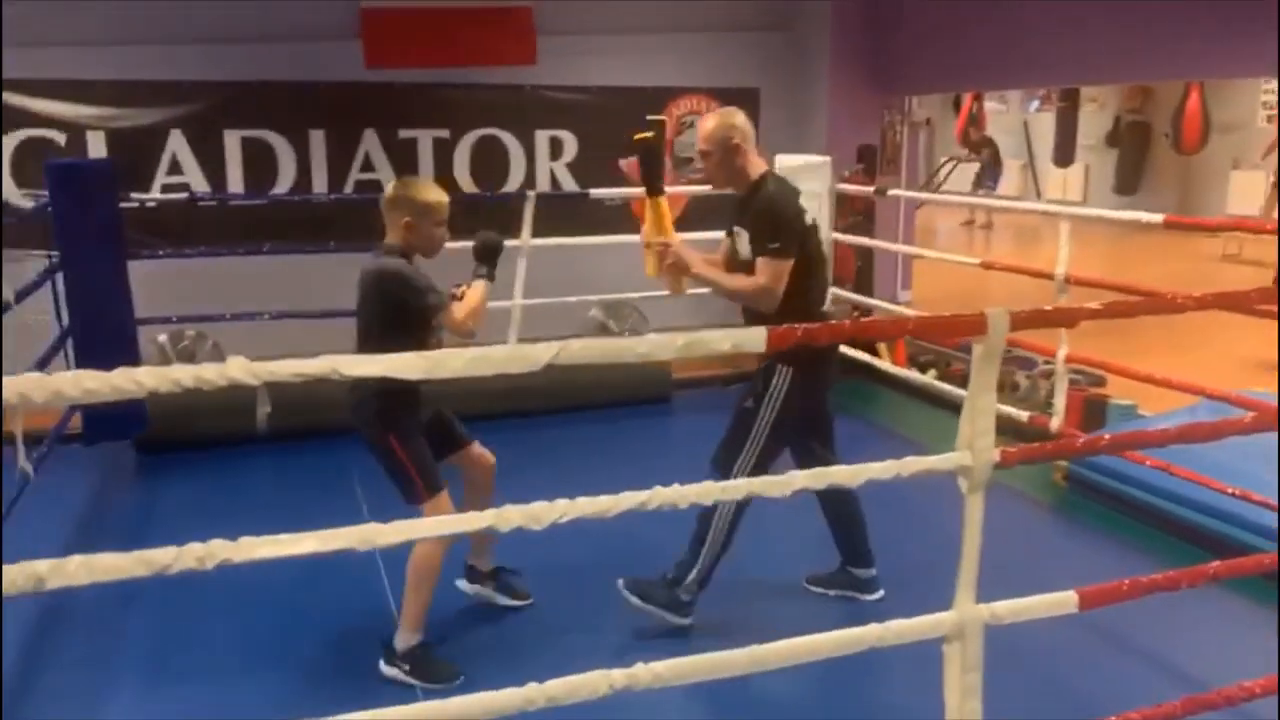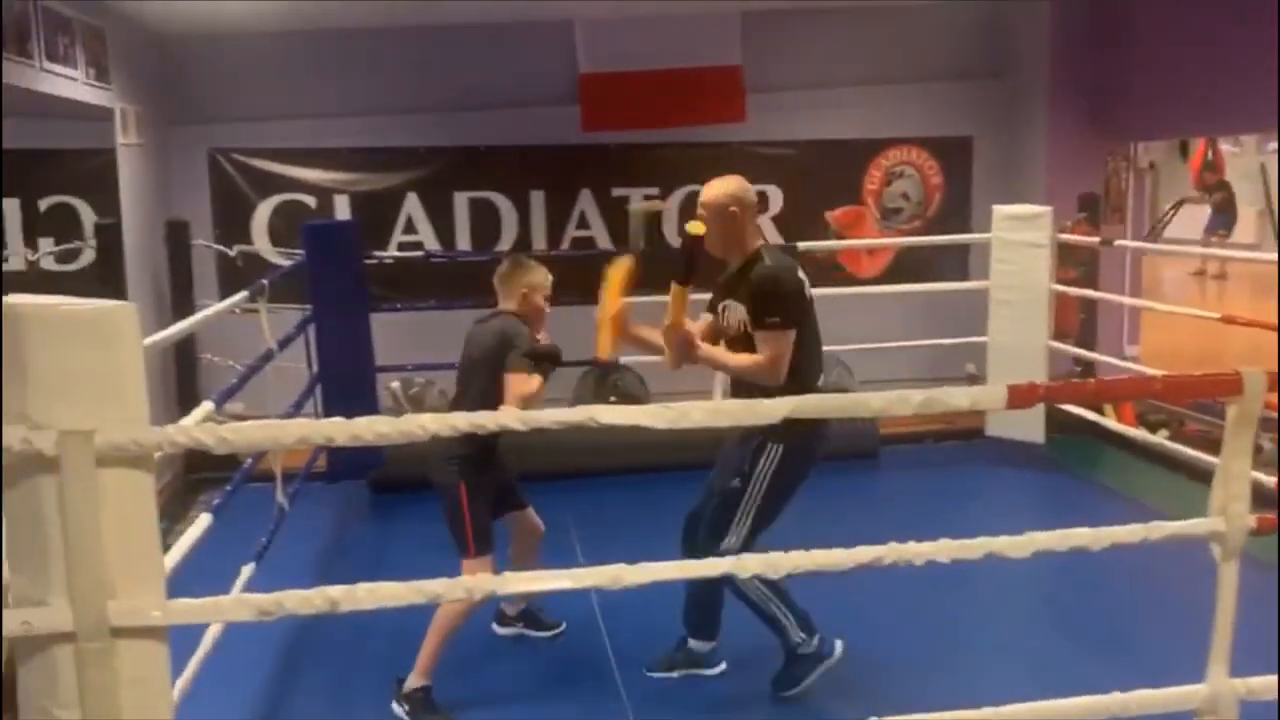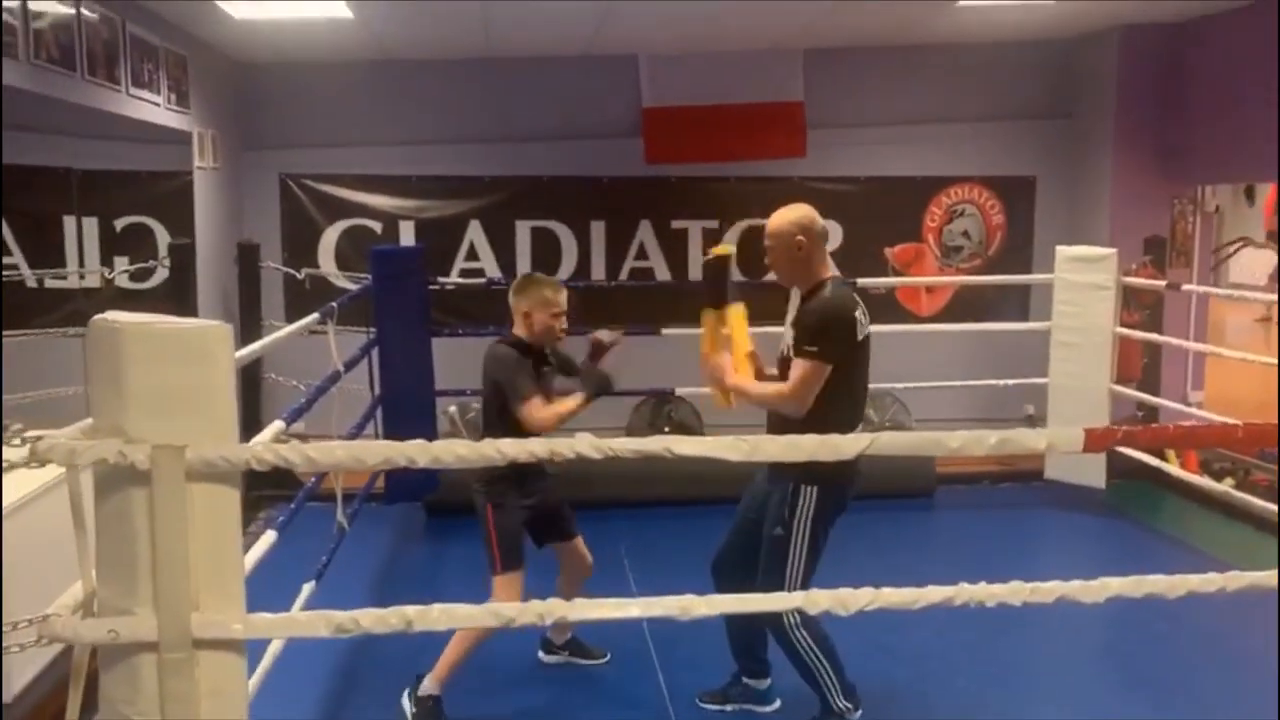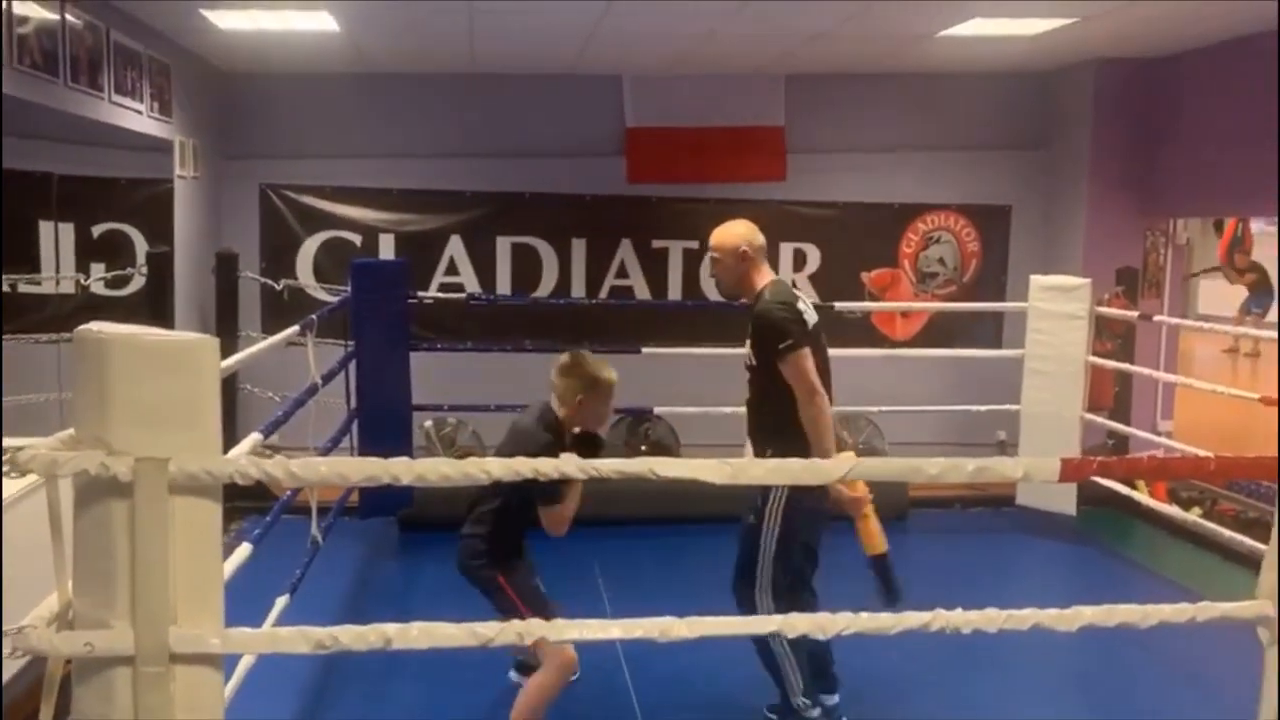
dt=0.7s
person 1, frame 1
left shoulder: (774, 204)
right shoulder: (753, 201)
left elbow: (765, 294)
right elbow: (726, 273)
left wrist: (690, 270)
right wrist: (680, 255)
left hip: (795, 360)
right hip: (805, 355)
left knee: (734, 472)
right knee: (818, 462)
left ankle: (680, 592)
right ankle: (860, 571)
person 1, frame 2
left shoulder: (773, 276)
right shoulder: (736, 275)
left elbow: (771, 371)
right elbow: (700, 341)
left wrist: (700, 352)
right wrist: (639, 335)
left hip: (786, 433)
right hip: (758, 427)
left knee: (724, 549)
right knee: (699, 531)
left ankle: (806, 644)
right ankle: (700, 647)
person 1, frame 3
left shoulder: (829, 309)
right shoulder: (814, 302)
left elbow: (794, 400)
left wrist: (731, 380)
right wrist: (748, 374)
left hip: (814, 477)
right hip: (786, 470)
left knee: (782, 603)
right knee: (730, 567)
person 1, frame 4
left shoulder: (771, 313)
right shoulder: (780, 303)
left elbow: (812, 396)
left wrist: (831, 477)
left knee: (758, 592)
right knee: (791, 589)
person 2, frame 1
left shoulder: (400, 265)
right shoulder: (387, 274)
left elbow: (430, 314)
right elbow: (463, 322)
left wrist: (453, 298)
right wrist: (485, 268)
left hip: (412, 400)
right hip: (384, 413)
left knee: (483, 466)
right knee: (441, 520)
left ankle: (480, 569)
right ankle: (405, 649)
person 2, frame 2
left shoulder: (495, 327)
right shoulder: (513, 331)
right elbow: (518, 399)
left wrist: (536, 355)
right wrist: (542, 363)
left hip: (484, 454)
right hip: (464, 464)
left knee: (531, 531)
right knee: (477, 581)
left ankle: (512, 611)
person 2, frame 3
left shoulder: (542, 349)
right shoulder: (503, 359)
left elbow: (573, 380)
right elbow: (543, 422)
left wrist: (596, 354)
right wrist: (588, 390)
left hip: (534, 480)
right hip: (500, 489)
left knee: (579, 563)
right knee: (506, 603)
left ankle: (558, 639)
person 2, frame 4
left shoulder: (544, 418)
right shoulder: (542, 448)
right elbow: (557, 527)
left wrist: (578, 457)
left hip: (500, 529)
right hip: (488, 551)
left knee: (537, 603)
right knee: (562, 659)
left ankle: (528, 662)
